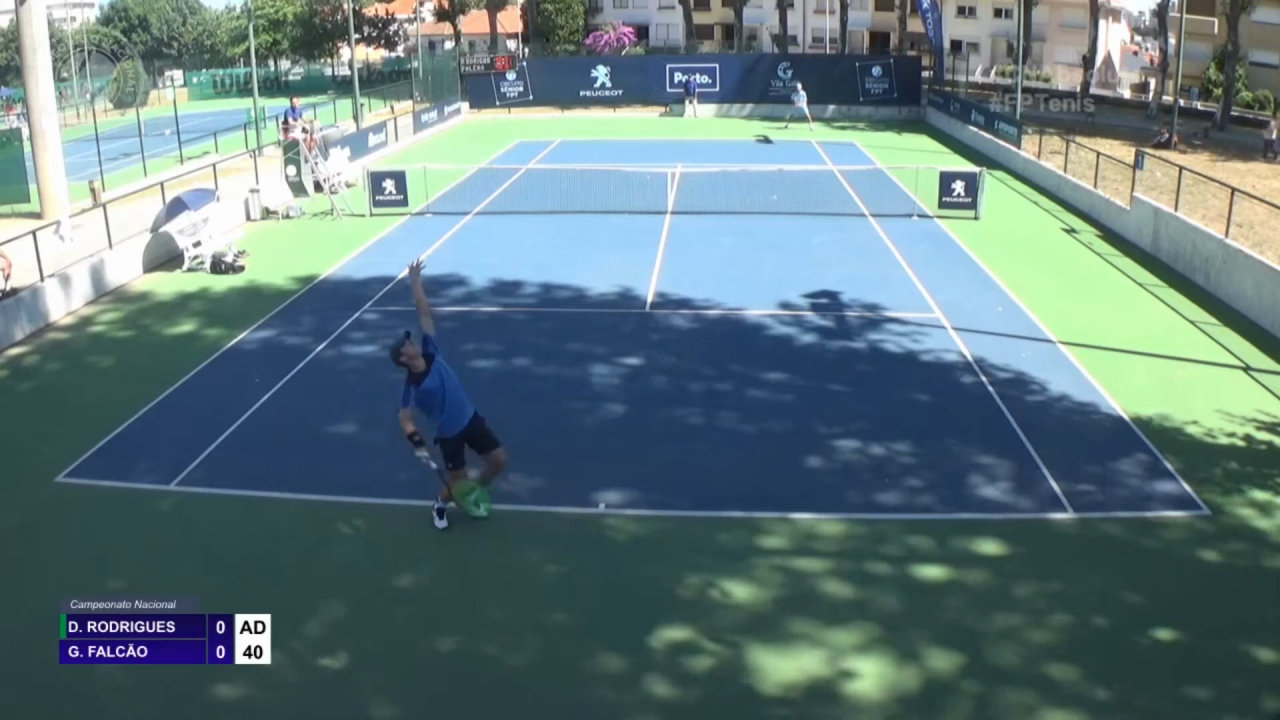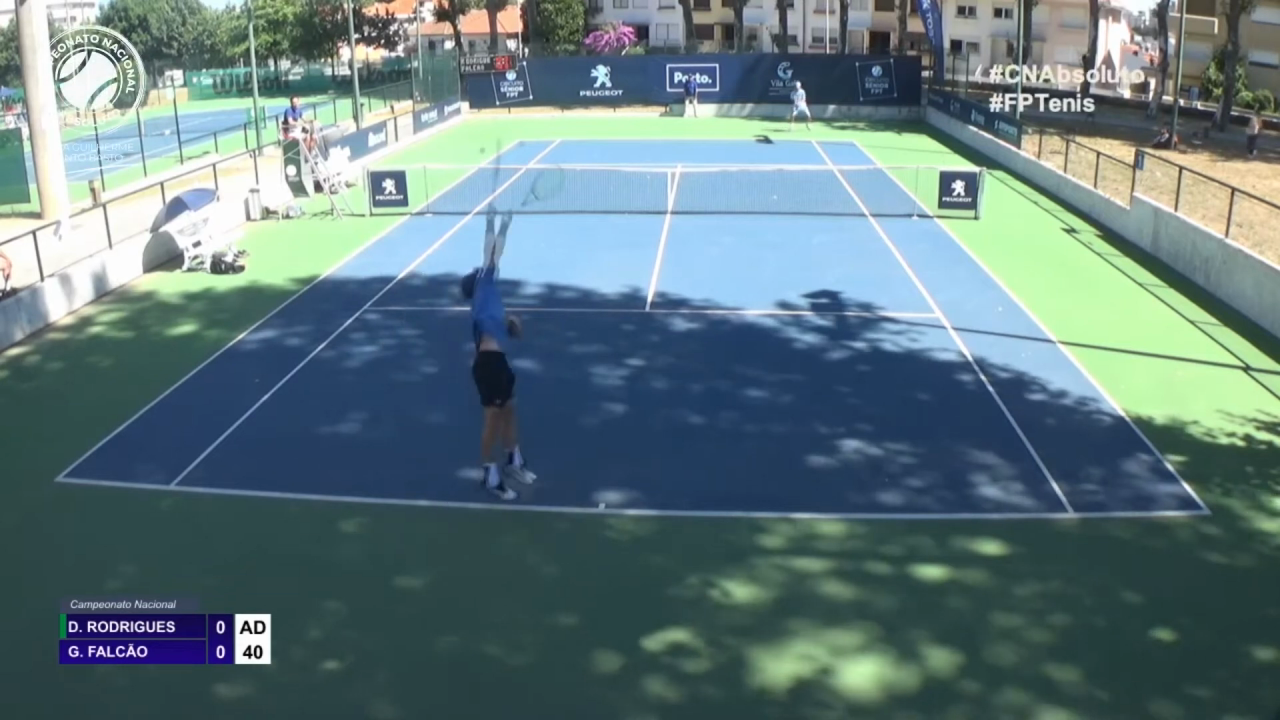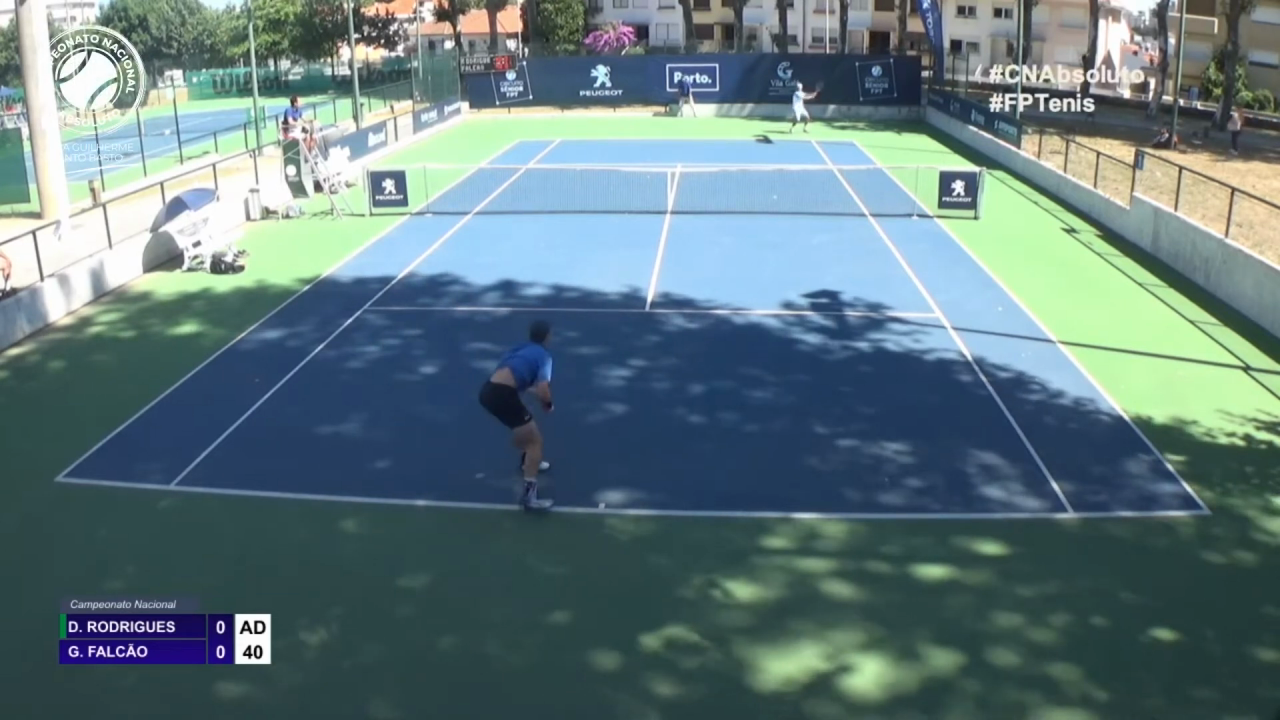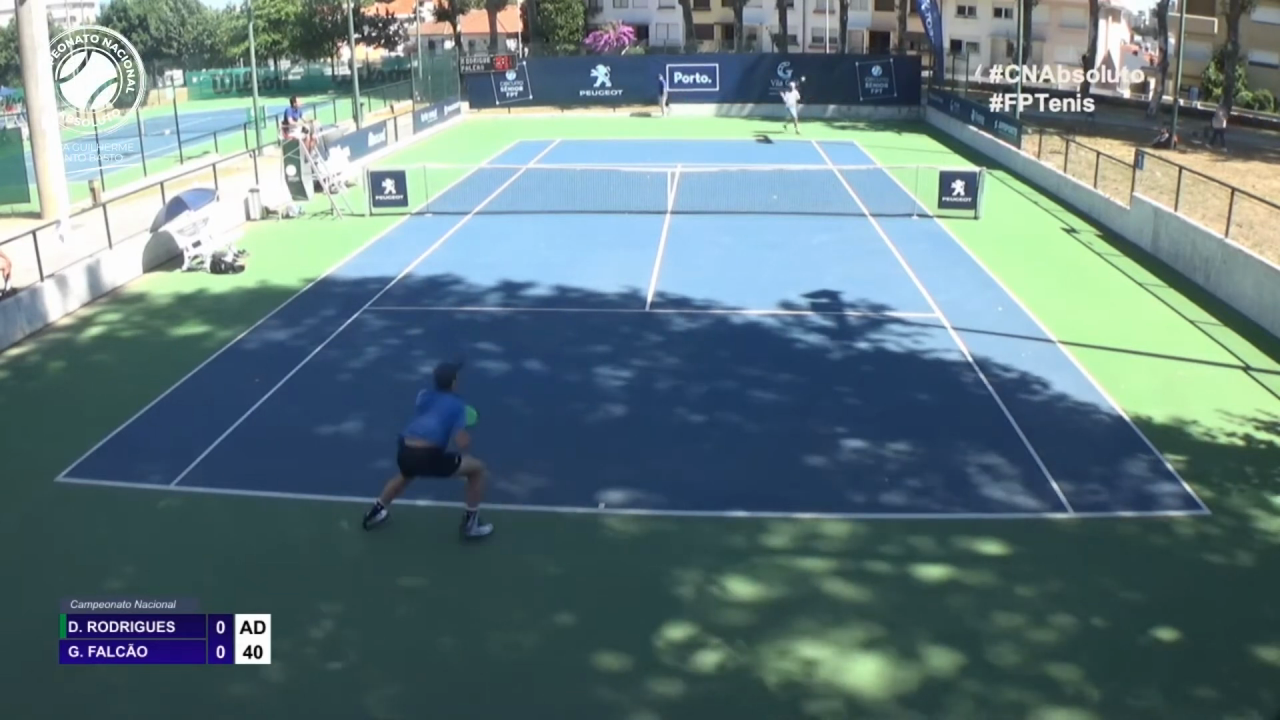
dt=0.7s
person 1, frame 1
left shoulder: (430, 354)
right shoulder: (412, 386)
left elbow: (424, 313)
right elbow: (404, 418)
left wrist: (414, 282)
right wrist: (417, 443)
left hip: (471, 419)
right hip: (449, 434)
left knee: (498, 461)
right knee: (458, 482)
right ankle: (440, 506)
person 1, frame 2
left shoulder: (485, 301)
right shoulder: (483, 292)
left elbow: (513, 333)
right elbow: (490, 261)
left wrist: (510, 322)
left hip: (498, 362)
right hip: (490, 362)
left knee: (509, 410)
right knee: (494, 424)
left ankle: (514, 463)
right ankle: (491, 478)
person 1, frame 3
left shoulder: (520, 349)
right shoulder: (543, 356)
right elbow: (543, 392)
left wrist: (531, 387)
right wrist: (549, 404)
left hip: (488, 390)
right hip: (502, 395)
left knee: (526, 421)
right knee: (535, 442)
left ankle: (527, 462)
right ankle: (529, 496)
person 1, frame 4
left shoulder: (423, 395)
right shoulder: (457, 404)
right elbow: (461, 444)
right wrist: (464, 437)
left hip: (405, 452)
right hip: (428, 456)
left knee: (404, 478)
right knee: (478, 469)
left ankle: (375, 512)
right ankle: (470, 524)
